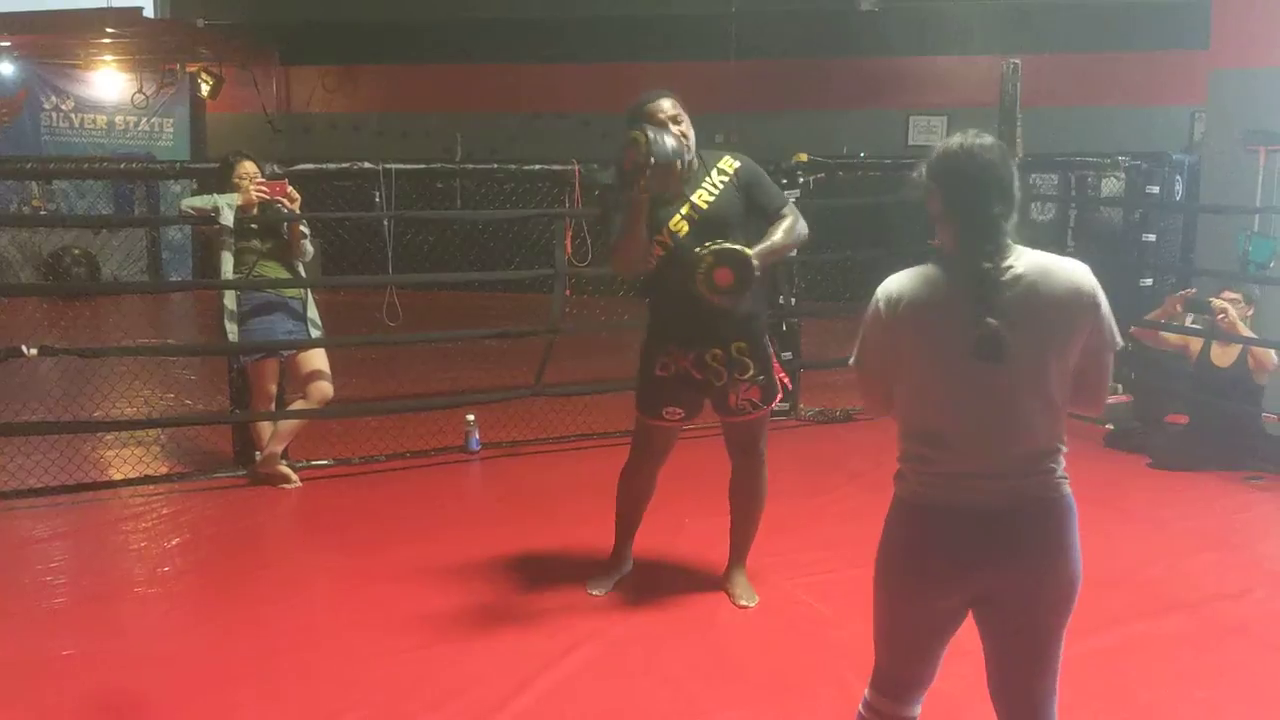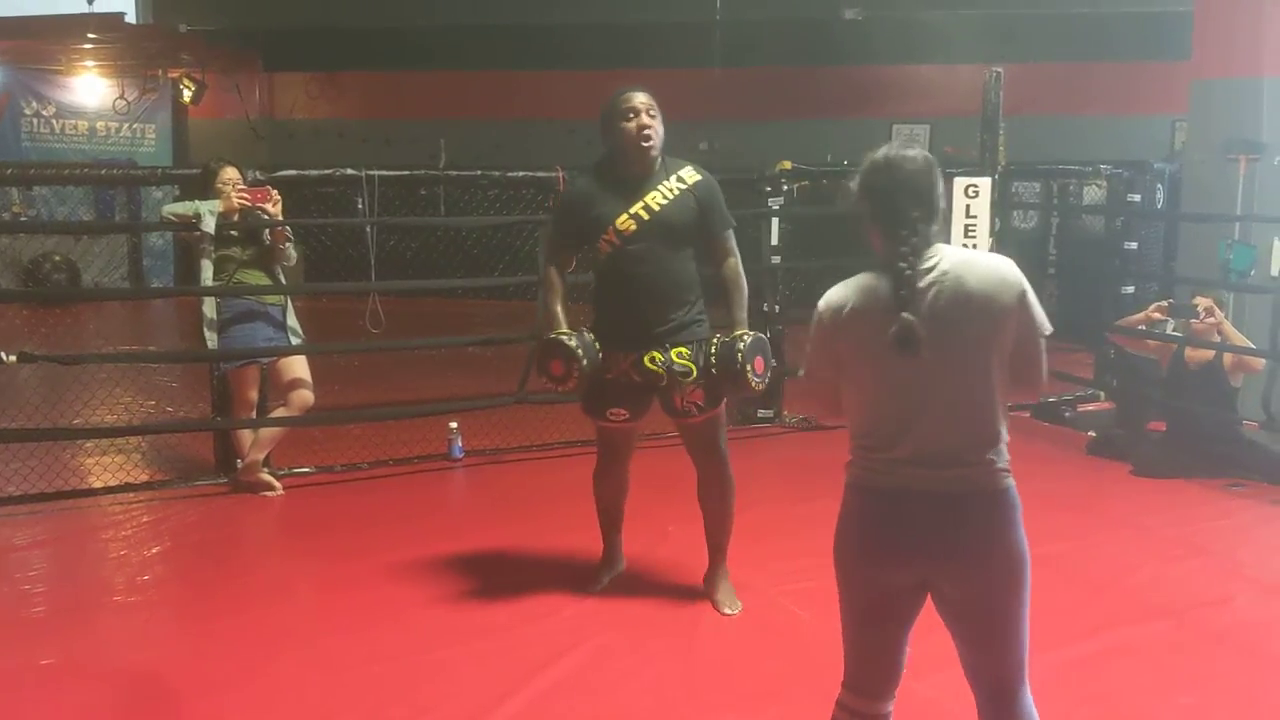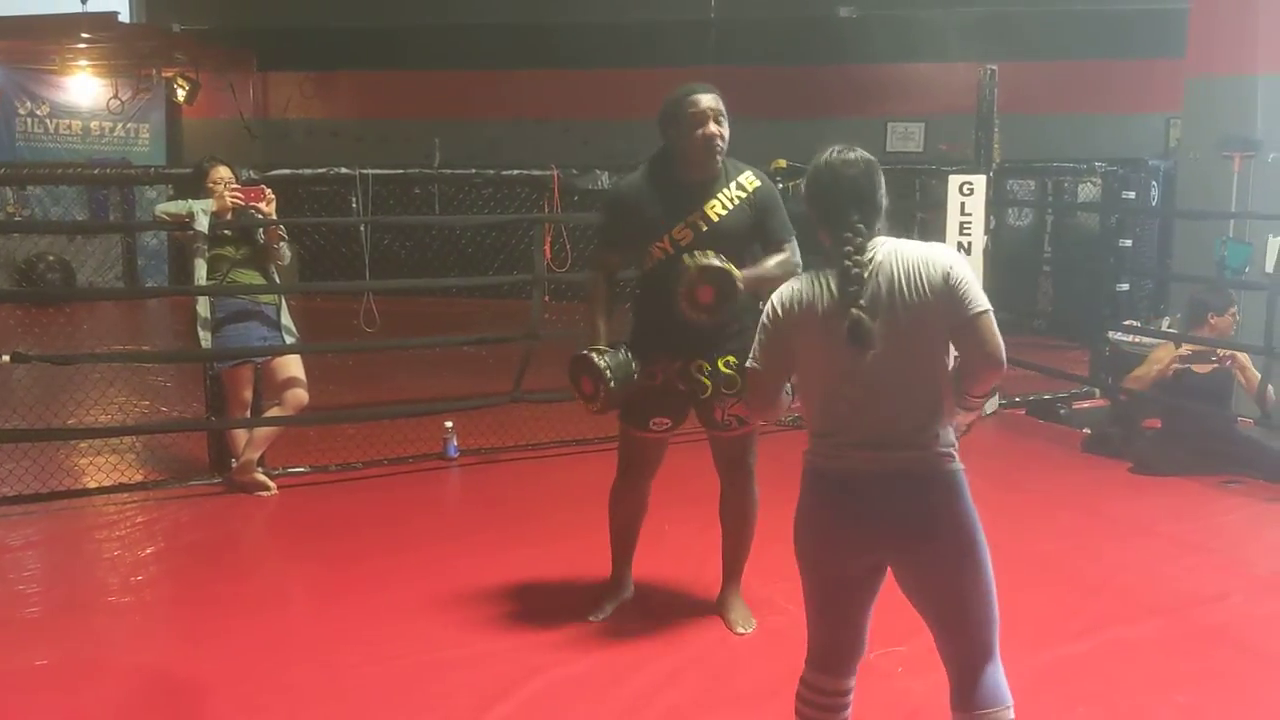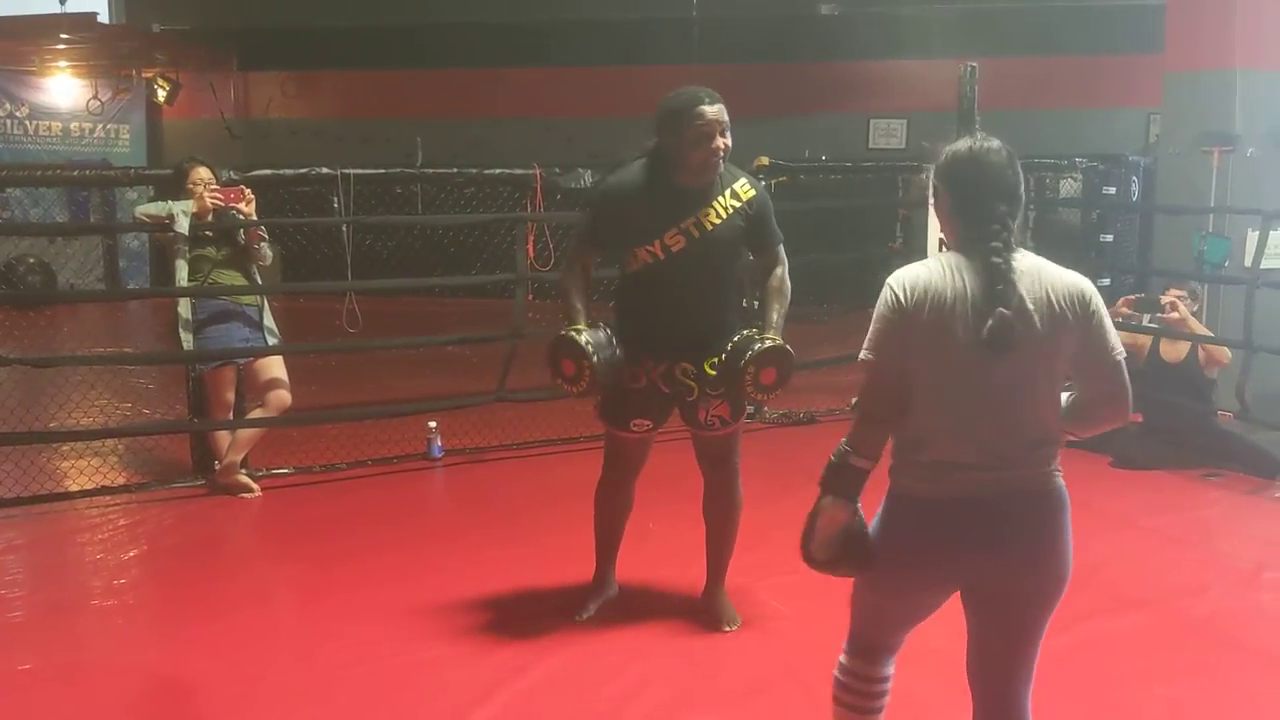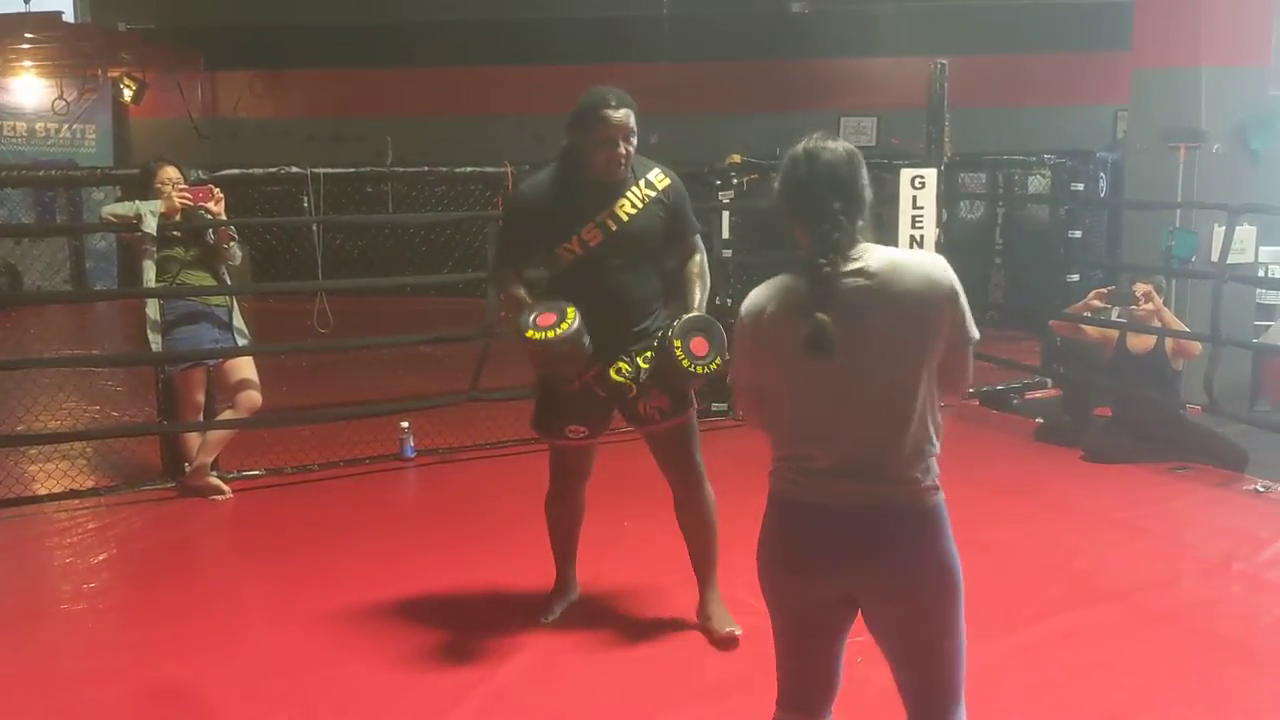
dt=1s
person 1, frame 1
left shoulder: (898, 296)
right shoulder: (1076, 285)
left elbow: (877, 401)
right elbow: (1092, 397)
left hip: (929, 525)
right hip: (1037, 526)
person 1, frame 2
left shoulder: (840, 305)
right shoulder: (1002, 278)
left elbow: (830, 404)
right elbow: (1031, 383)
left hip: (878, 516)
right hip: (979, 513)
person 1, frame 3
left shoulder: (791, 299)
right shoulder: (939, 264)
left elbow: (760, 401)
right elbow: (989, 361)
right wrist: (959, 409)
left hip: (834, 500)
right hip: (928, 495)
left knee: (830, 662)
right knee: (975, 662)
person 1, frame 4
left shoulder: (909, 286)
right shoulder: (1072, 292)
left elbow: (877, 411)
right elbow: (1112, 403)
left wrist: (839, 490)
left hip: (925, 516)
right hip: (1029, 520)
left knee: (869, 644)
person 1, frame 5
left shoulder: (762, 307)
right shoulder: (932, 277)
left elbow: (757, 412)
right elbow: (954, 385)
left hip: (800, 527)
right hip: (907, 525)
person 2, frame 1
left shoulder: (736, 171)
right shoulder: (634, 191)
left elbow: (795, 225)
right elbow: (627, 267)
left wrist: (754, 255)
right wrist: (642, 197)
left hip: (740, 341)
right hip: (672, 346)
left knee: (749, 454)
right knee: (646, 454)
left ankle: (737, 566)
right ankle: (621, 555)
person 2, frame 2
left shoulder: (695, 182)
right shoulder: (583, 194)
left elbow: (727, 257)
right elbow: (557, 263)
left wrist: (740, 328)
right wrist: (559, 325)
left hip: (686, 341)
right hip: (617, 347)
left knee: (711, 455)
right knee: (613, 454)
left ankle: (718, 572)
right ankle: (612, 554)
person 2, frame 3
left shoulder: (754, 187)
right shoulder: (633, 193)
left elbow: (789, 260)
right elbow: (605, 271)
left wrist: (740, 280)
right wrist: (601, 341)
left hip: (730, 354)
right hip: (656, 355)
left knee: (738, 470)
right knee: (633, 471)
left ankle: (731, 590)
right ankle: (619, 580)
person 2, frame 4
left shoulder: (746, 193)
right shoulder: (622, 192)
left elbow: (774, 265)
right elbow: (580, 260)
left wrist: (772, 332)
right wrist: (578, 321)
left hip: (715, 356)
right hip: (641, 355)
left knee: (722, 470)
right knee: (619, 470)
left ankle: (715, 588)
right ankle: (604, 578)
person 2, frame 5
left shoulder: (662, 184)
right shoulder: (536, 197)
left elbow: (692, 255)
right elbow: (506, 267)
left wrist: (694, 316)
right wrist: (531, 308)
left hip: (653, 351)
left knee: (687, 470)
right knee: (567, 476)
left ankle: (709, 594)
right ankle: (566, 582)
person 3, frame 1
left shoulder: (277, 215)
right shoulder: (226, 220)
left elbow: (304, 254)
right elbow: (186, 206)
left wrist: (295, 217)
right wrist: (237, 202)
left hip: (297, 308)
right hip: (259, 309)
left knee: (321, 390)
right knee: (265, 395)
left ankle: (269, 457)
right ankle: (270, 461)
person 3, frame 2
right shoulder: (207, 226)
left elbow: (287, 258)
right elbow: (168, 212)
left wrist: (276, 220)
right wrist: (219, 208)
left hip: (277, 315)
right hip: (238, 316)
left knee: (302, 397)
right knee: (246, 402)
left ankle: (251, 464)
right ankle: (251, 468)
person 3, frame 3
left shoulder: (250, 222)
right shoulder: (200, 226)
left elbow: (282, 258)
right elbow: (161, 211)
left wrist: (270, 219)
right wrist: (213, 207)
left hip: (271, 314)
right hip: (232, 315)
left knee: (296, 396)
right knee: (240, 402)
left ankle: (245, 464)
right ankle: (245, 468)
person 3, frame 4
left shoulder: (230, 222)
right shoulder: (181, 227)
left elbow: (264, 258)
right elbow: (140, 212)
left wrist: (251, 218)
right wrist: (192, 208)
left hip: (253, 315)
right hip: (214, 316)
left knee: (279, 397)
right knee: (222, 404)
left ankle: (228, 466)
right ankle: (229, 470)
person 3, frame 5
left shoulder: (199, 222)
right shoulder: (149, 227)
left elbow: (233, 258)
right elbow: (107, 213)
left wrist: (220, 218)
right wrist: (160, 208)
left hip: (223, 316)
right hip: (183, 317)
left knee: (250, 399)
right knee: (192, 405)
left ankle: (199, 469)
right ankle: (199, 472)
person 4, frame 1
left shoulder: (1254, 351)
right shoulder: (1197, 342)
right elbow: (1139, 333)
left wrist: (1235, 322)
right wrist: (1166, 312)
left hip: (1245, 442)
right hip: (1199, 437)
person 4, frame 2
left shoulder: (1229, 355)
right shoulder: (1170, 348)
left elbow: (1258, 365)
right elbow: (1116, 334)
left wrist: (1222, 323)
right wrist: (1146, 316)
left hip: (1225, 444)
right hip: (1178, 442)
left knee: (1273, 466)
right knee: (1144, 459)
person 4, frame 3
left shoulder: (1233, 356)
right shoulder: (1169, 351)
right elbow: (1127, 389)
left wrist: (1243, 367)
right wrist: (1163, 368)
left hip: (1223, 440)
right hip: (1177, 440)
right knee: (1145, 455)
person 4, frame 4
left shoulder: (1203, 346)
right shoulder: (1145, 339)
left elbow: (1223, 359)
left wrist: (1186, 319)
right wrist: (1114, 312)
left hip: (1202, 434)
right hip: (1157, 433)
right knee: (1123, 448)
person 4, frame 5
left shoulder: (1169, 338)
right shoulder: (1112, 333)
left elbow: (1194, 350)
right elbow: (1057, 325)
left wrist: (1160, 310)
right wrist: (1086, 305)
left hip: (1170, 425)
right hip: (1125, 426)
left knee: (1235, 457)
right knee: (1093, 442)
right ankle: (1176, 456)
